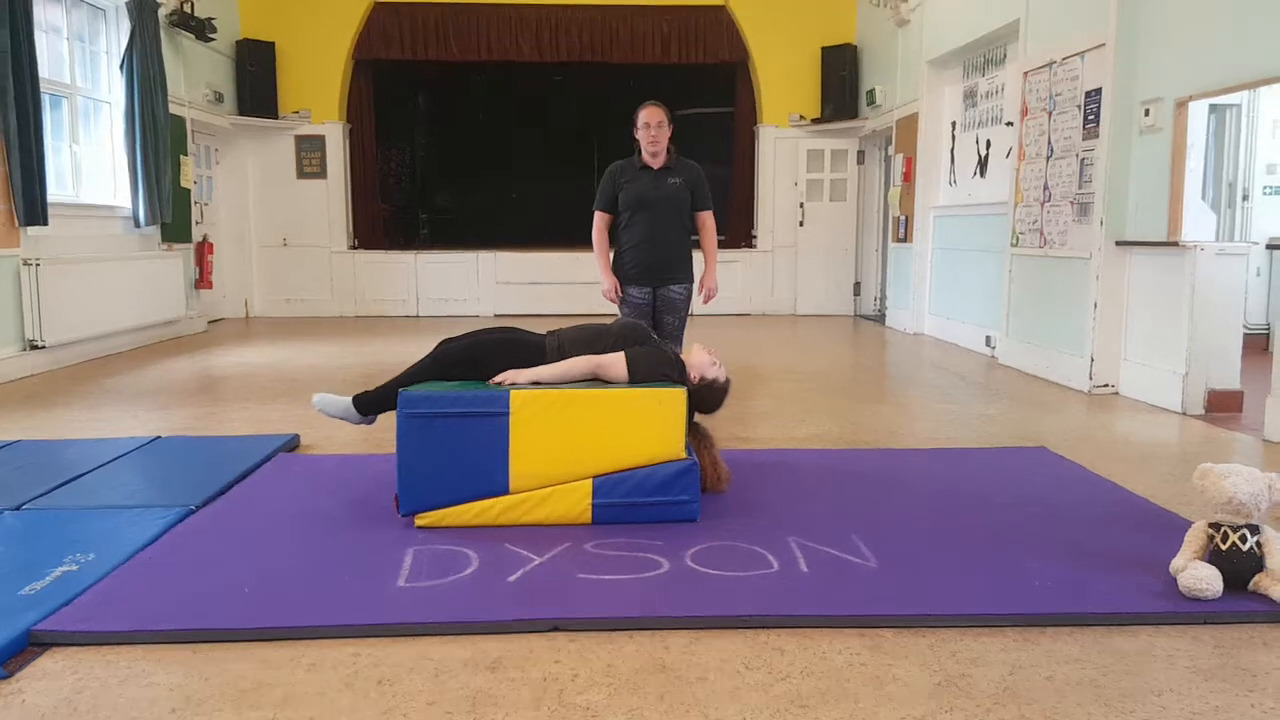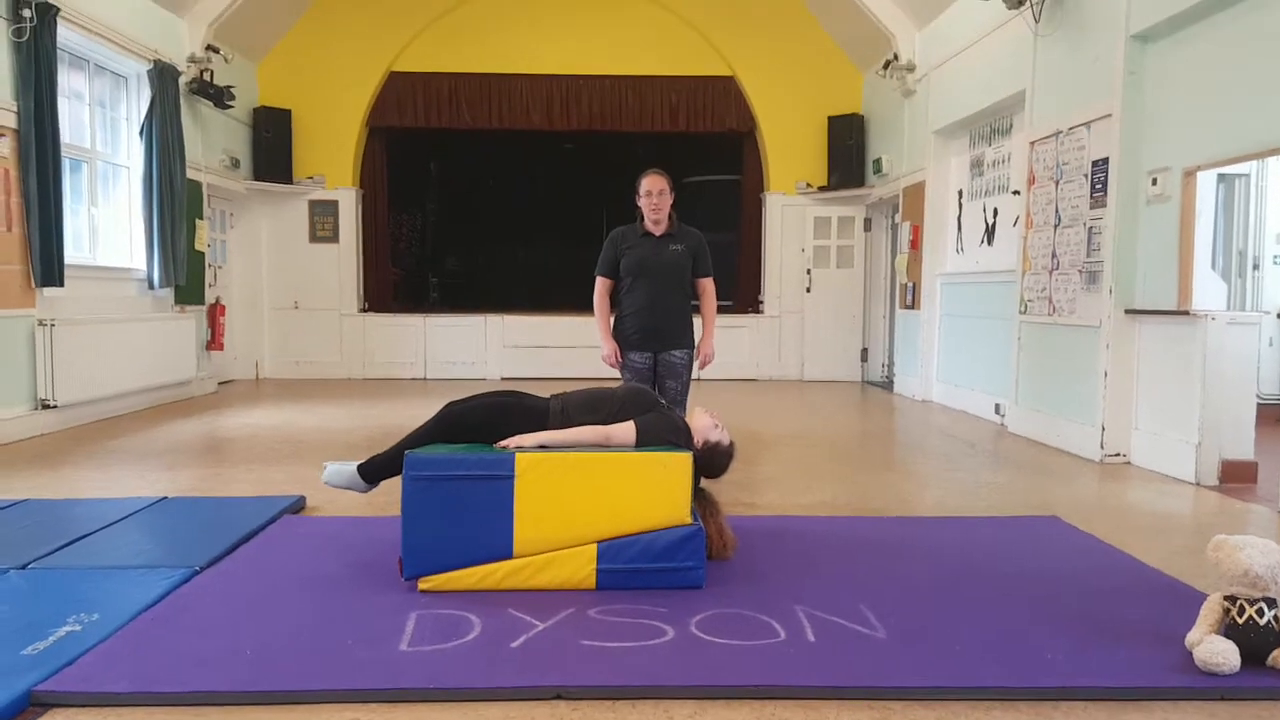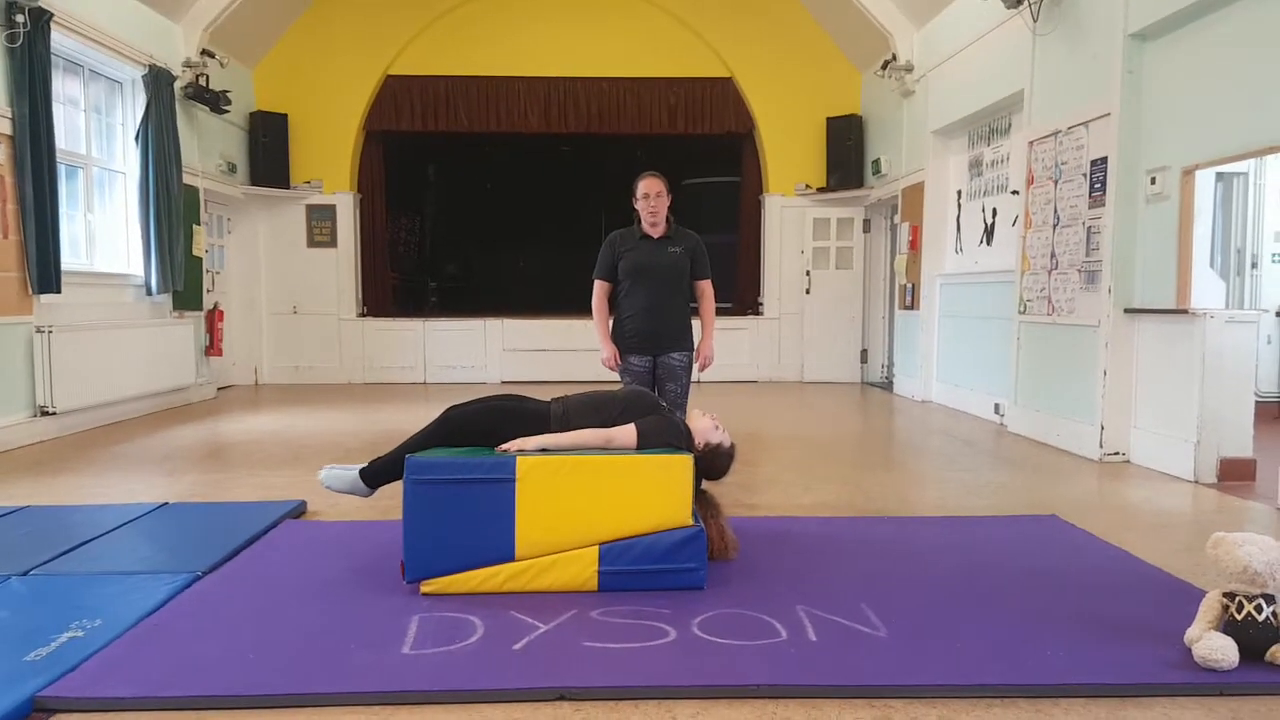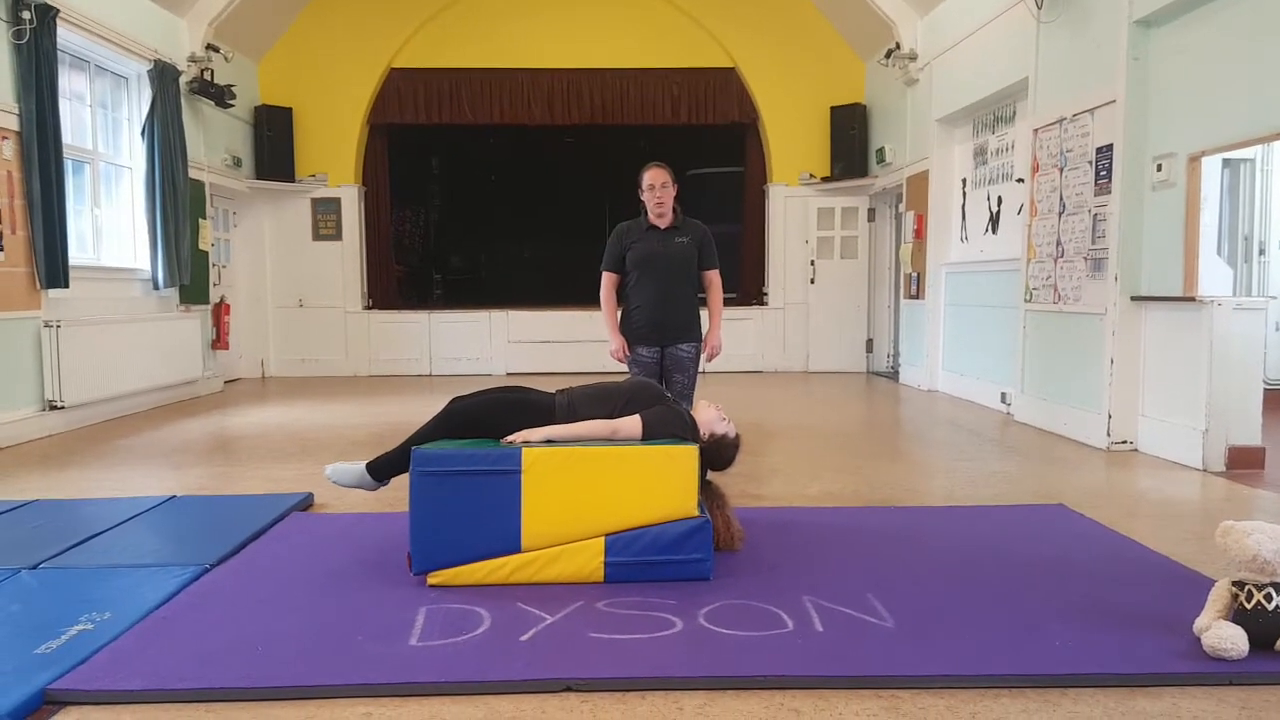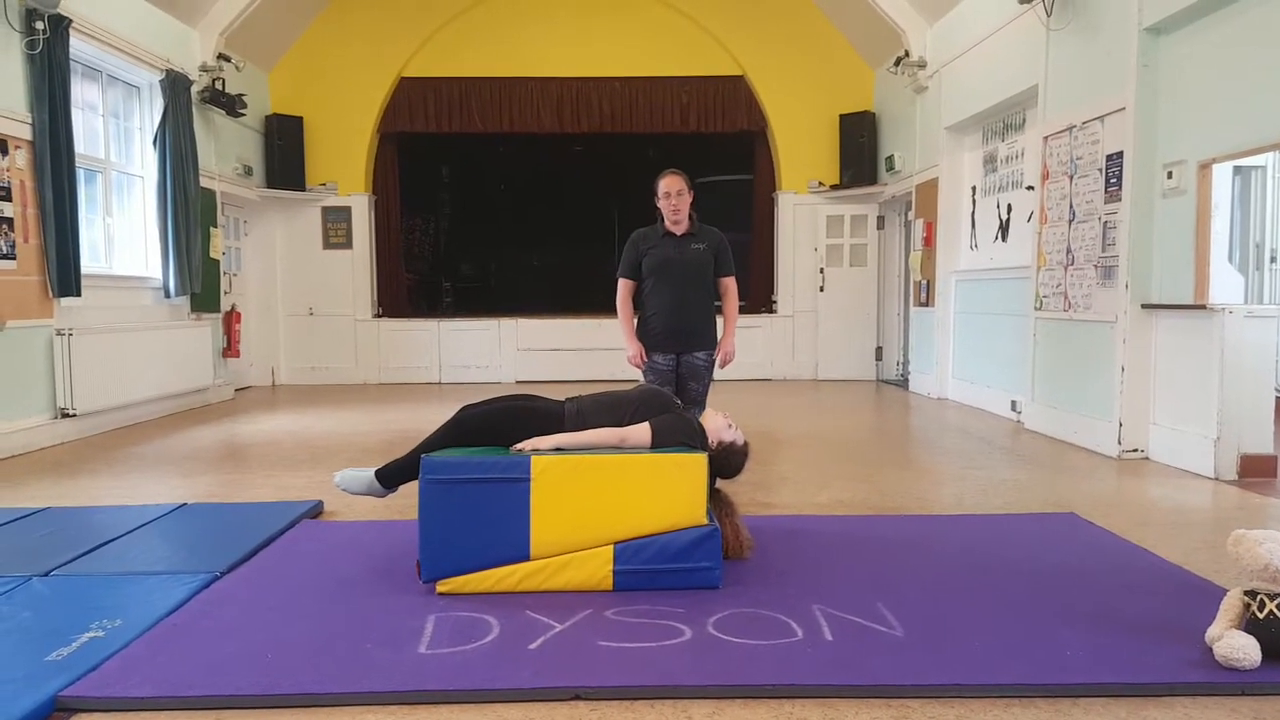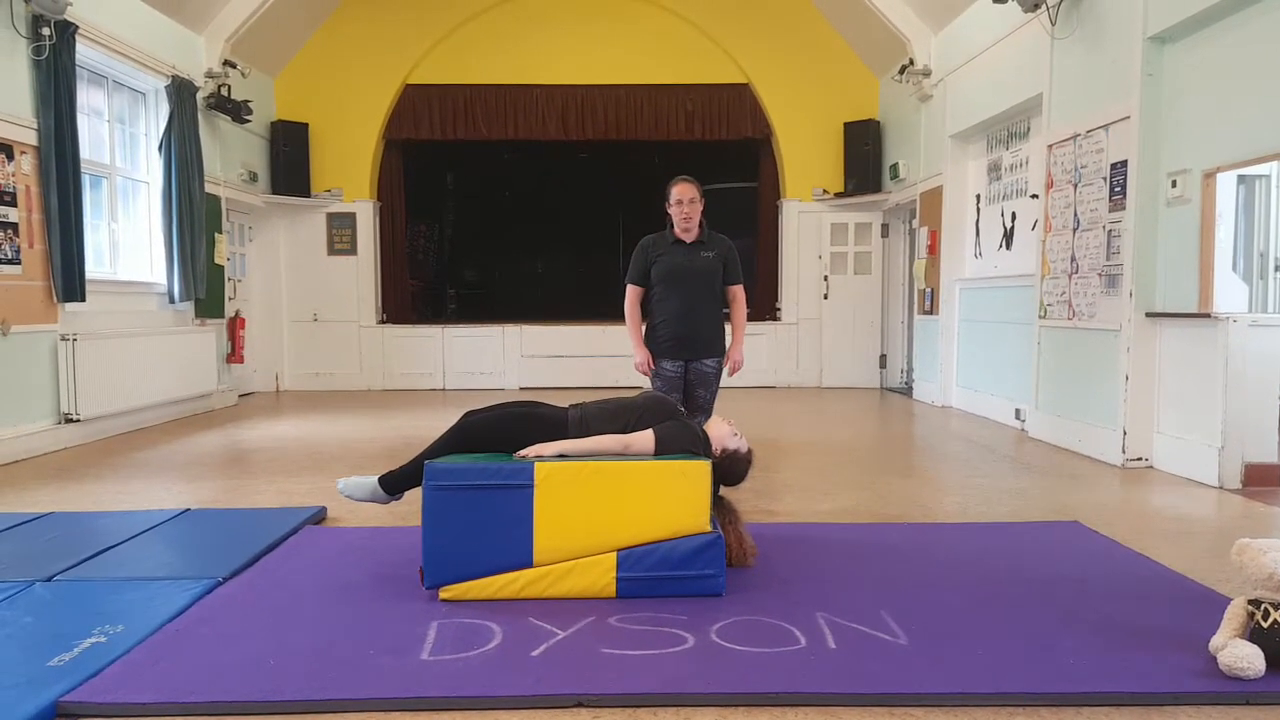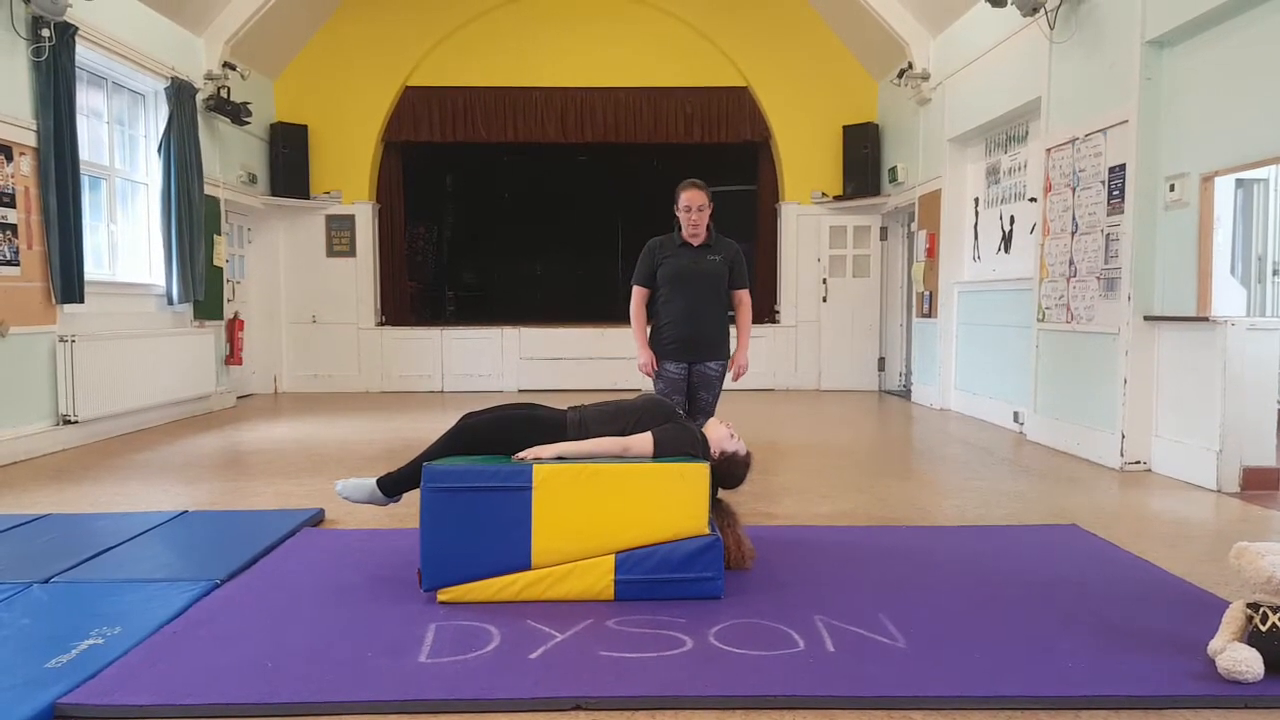
dt=0.7s
person 1, frame 1
left shoulder: (664, 366)
right shoulder: (663, 355)
left elbow: (596, 367)
left wrist: (530, 375)
left hip: (542, 361)
right hip: (545, 347)
left knee: (448, 360)
right knee: (450, 349)
left ankle: (364, 406)
right ankle: (367, 404)
person 1, frame 2
left shoulder: (670, 430)
right shoulder: (668, 418)
left elbow: (605, 435)
left wrist: (536, 438)
left hip: (547, 424)
right hip: (549, 410)
left knee: (453, 422)
right knee: (454, 412)
left ankle: (367, 475)
right ankle: (371, 469)
person 1, frame 3
left shoulder: (672, 434)
right shoulder: (669, 421)
left elbow: (607, 438)
left wrist: (538, 441)
left hip: (547, 427)
right hip: (549, 412)
left knee: (453, 426)
right knee: (455, 418)
left ankle: (368, 479)
right ankle: (375, 471)
person 1, frame 4
left shoulder: (677, 424)
right shoulder: (675, 412)
left elbow: (612, 430)
left wrist: (543, 433)
left hip: (552, 418)
right hip: (554, 404)
left knee: (458, 418)
right knee: (459, 408)
left ankle: (375, 472)
right ankle: (381, 468)
person 1, frame 5
left shoulder: (688, 437)
right shoulder: (684, 427)
left elbow: (622, 438)
left wrist: (552, 441)
left hip: (565, 430)
right hip: (564, 415)
left knee: (469, 425)
right knee: (470, 417)
left ankle: (385, 480)
right ankle: (393, 478)
person 1, frame 6
left shoulder: (690, 439)
right shoulder: (688, 427)
left elbow: (624, 444)
left wrist: (556, 447)
left hip: (565, 432)
right hip: (566, 419)
left knee: (470, 432)
right knee: (472, 421)
left ankle: (389, 485)
right ankle: (393, 483)
person 1, frame 7
left shoulder: (688, 442)
right shoulder: (687, 430)
left elbow: (623, 447)
left wrist: (554, 449)
left hip: (563, 434)
right hip: (566, 421)
left knee: (468, 434)
right knee: (470, 424)
left ankle: (387, 488)
right ankle: (392, 486)
person 2, frame 1
left shoulder: (690, 172)
right shoulder: (617, 173)
left elbow: (705, 223)
right elbow: (600, 226)
left wrist: (710, 270)
right wrist: (605, 273)
left hip: (676, 279)
right hip: (632, 279)
left knee: (671, 349)
person 2, frame 2
left shoulder: (692, 239)
right shoulder: (619, 239)
left elbow: (706, 290)
right elbow: (602, 291)
left wrist: (708, 337)
right wrist: (606, 338)
left hip: (677, 344)
right hip: (632, 344)
left knee: (674, 413)
person 2, frame 3
left shoulder: (690, 242)
right shoulder: (617, 242)
left elbow: (704, 292)
right elbow: (600, 294)
left wrist: (707, 339)
right wrist: (605, 341)
left hip: (676, 347)
right hip: (631, 347)
left knee: (674, 416)
person 2, frame 4
left shoulder: (697, 232)
right shoulder: (624, 234)
left elbow: (712, 282)
right elbow: (608, 286)
left wrist: (714, 329)
right wrist: (614, 333)
left hip: (684, 338)
right hip: (640, 338)
left knee: (681, 407)
person 2, frame 5
left shoulder: (713, 239)
right shoulder: (641, 240)
left elbow: (728, 289)
right elbow: (624, 293)
left wrist: (728, 336)
right wrist: (630, 339)
left hip: (700, 345)
right hip: (655, 345)
left knee: (693, 414)
person 2, frame 6
left shoulder: (722, 247)
right shoulder: (650, 246)
left elbow: (736, 297)
right elbow: (633, 299)
left wrist: (737, 344)
right wrist: (638, 346)
left hip: (708, 352)
right hip: (664, 352)
left knee: (700, 420)
person 2, frame 7
left shoulder: (729, 250)
right shoulder: (657, 248)
left elbow: (742, 302)
right elbow: (638, 300)
left wrist: (742, 349)
right wrist: (642, 347)
left hip: (712, 355)
right hip: (668, 354)
left knee: (702, 424)
